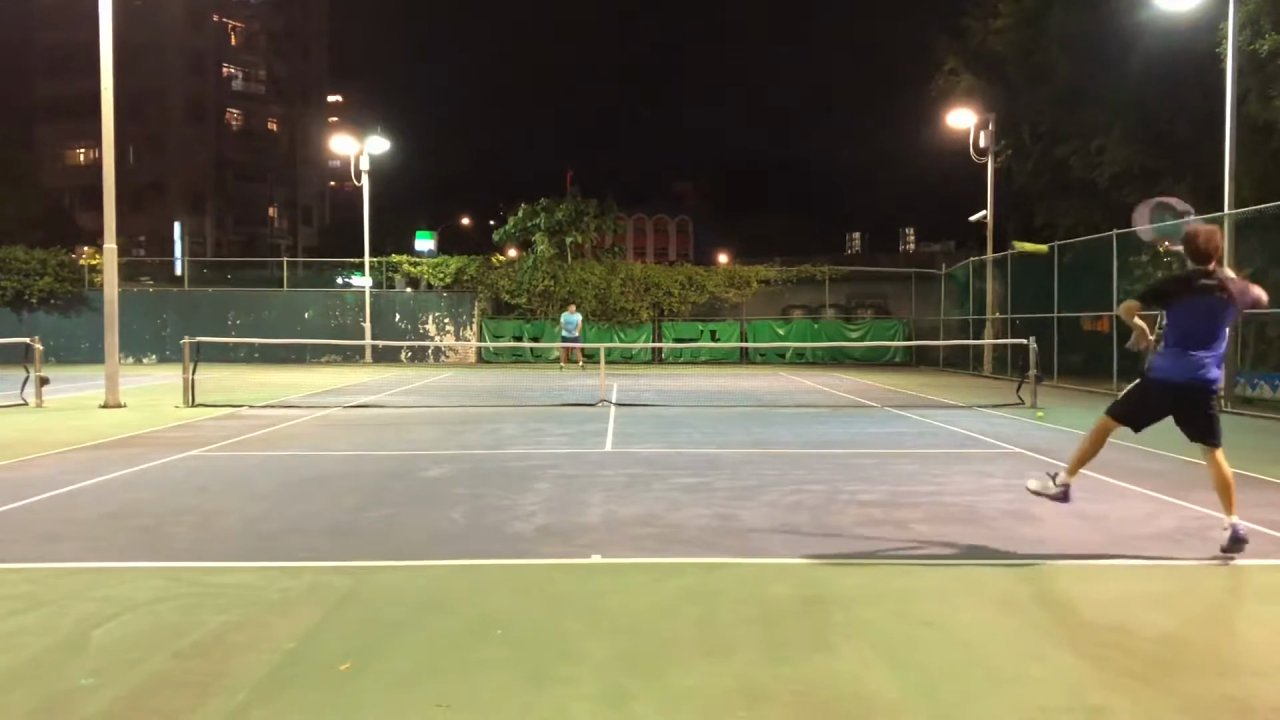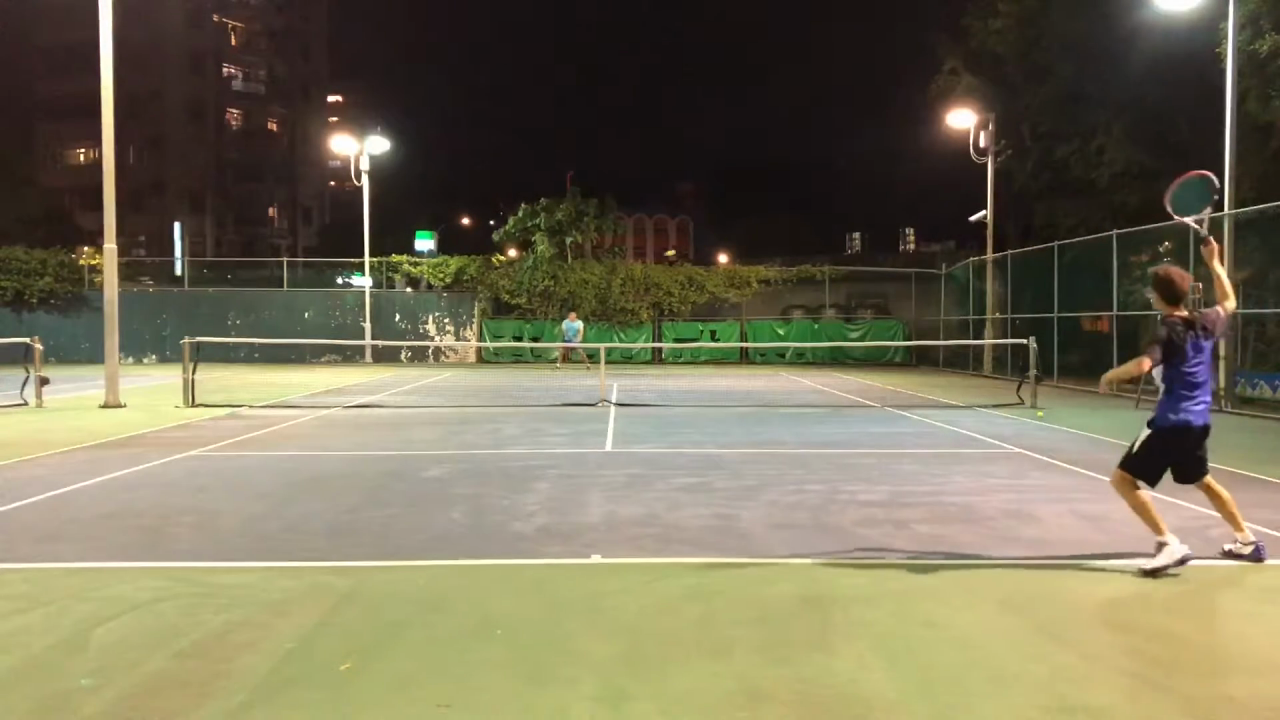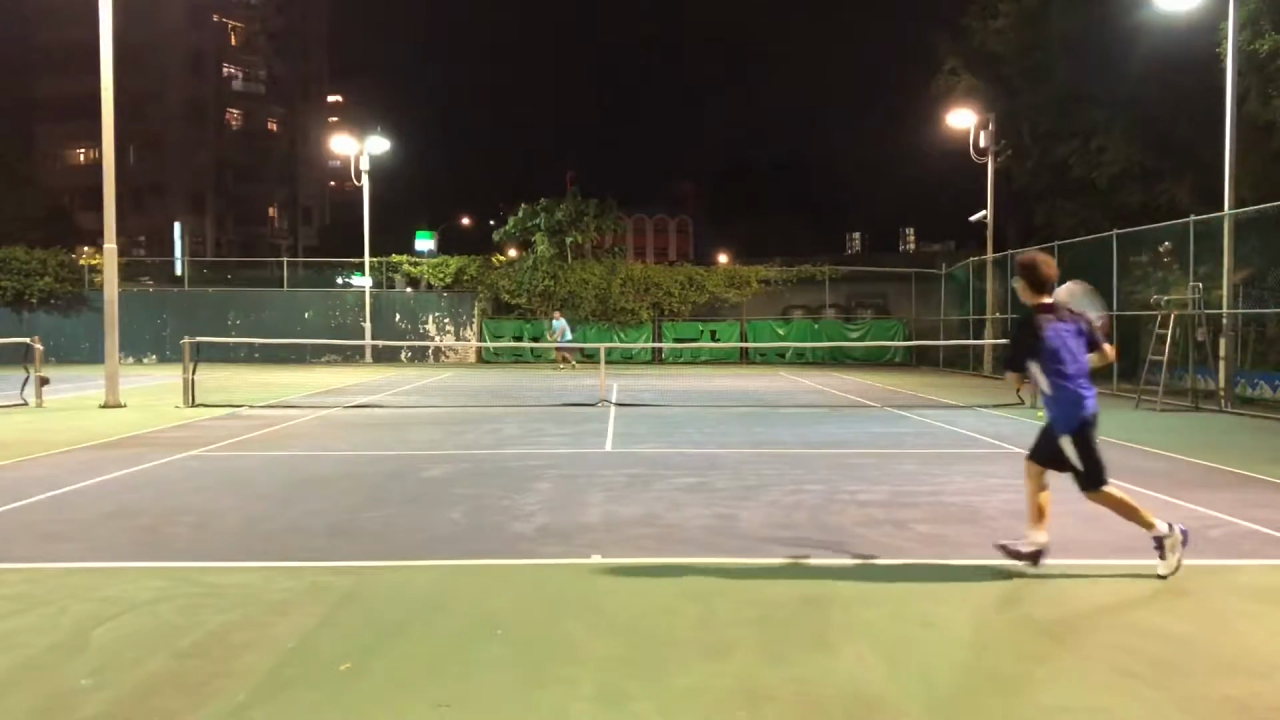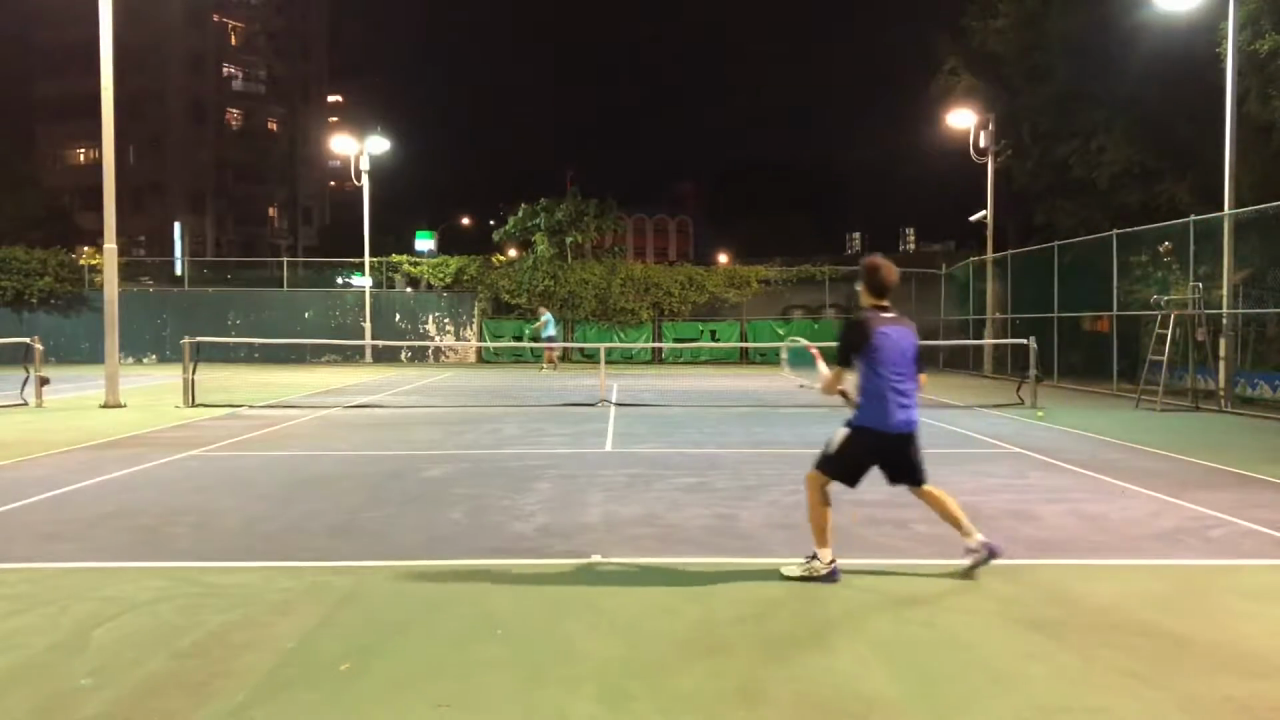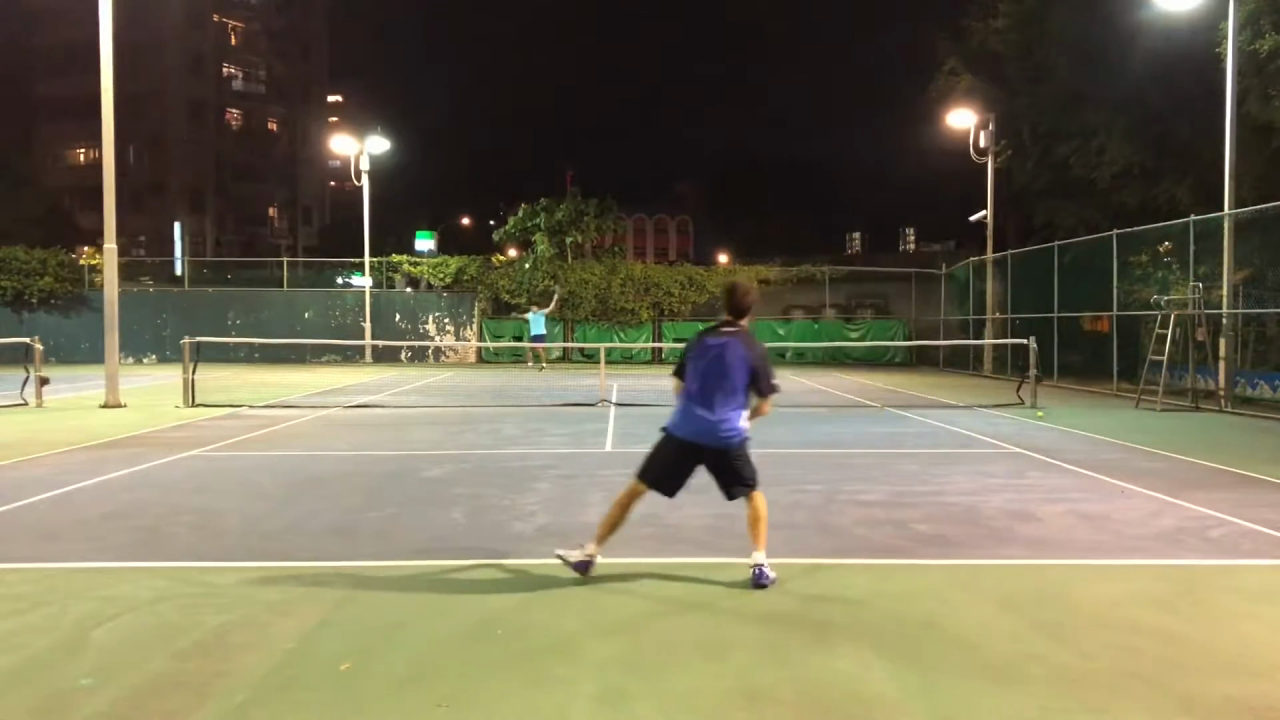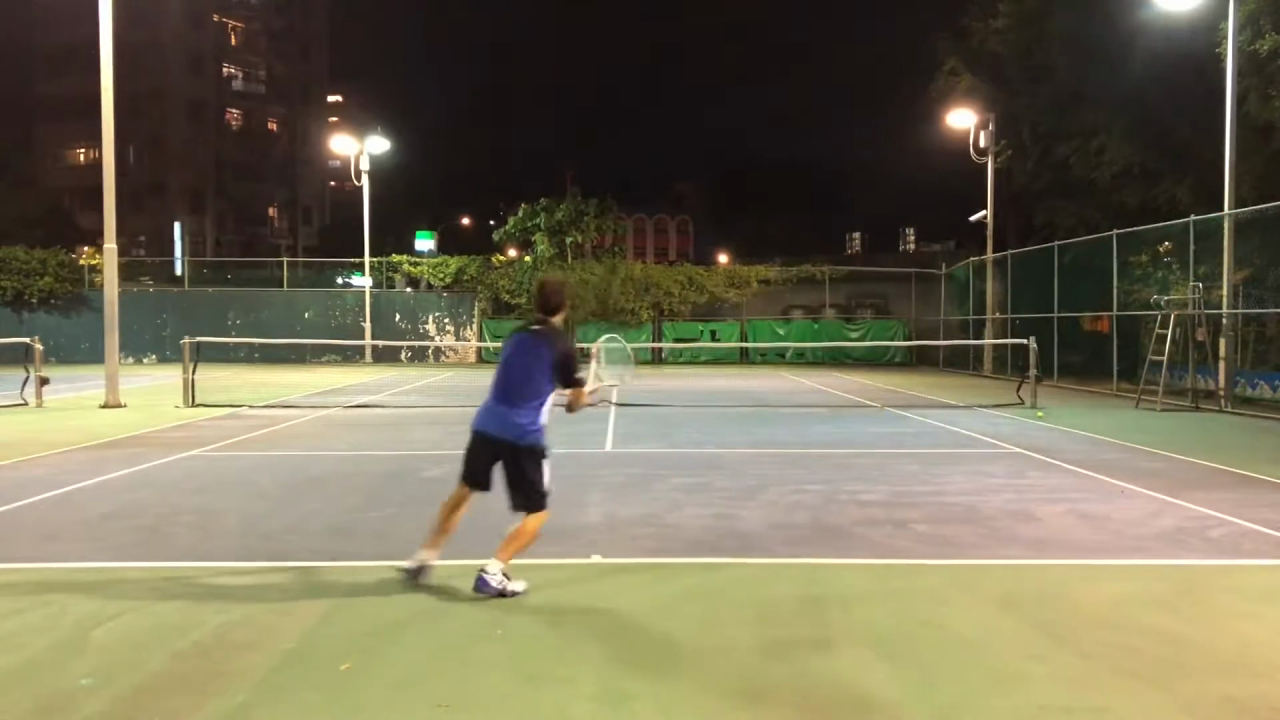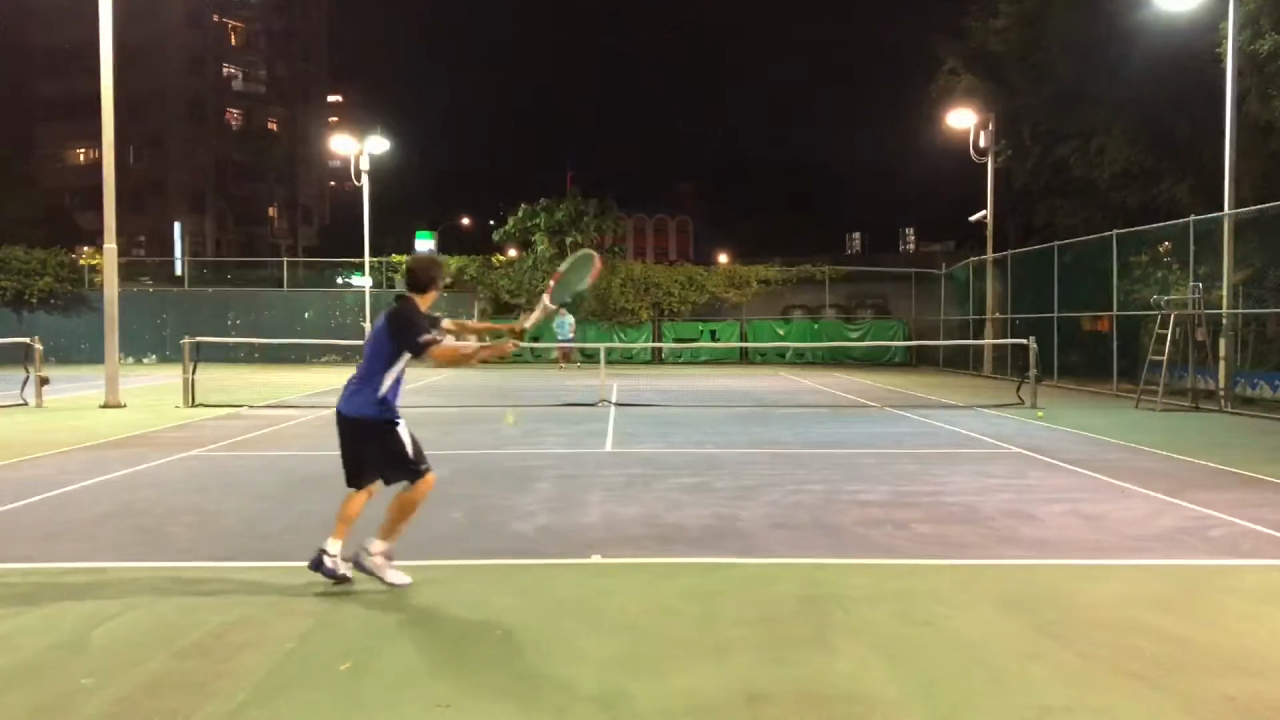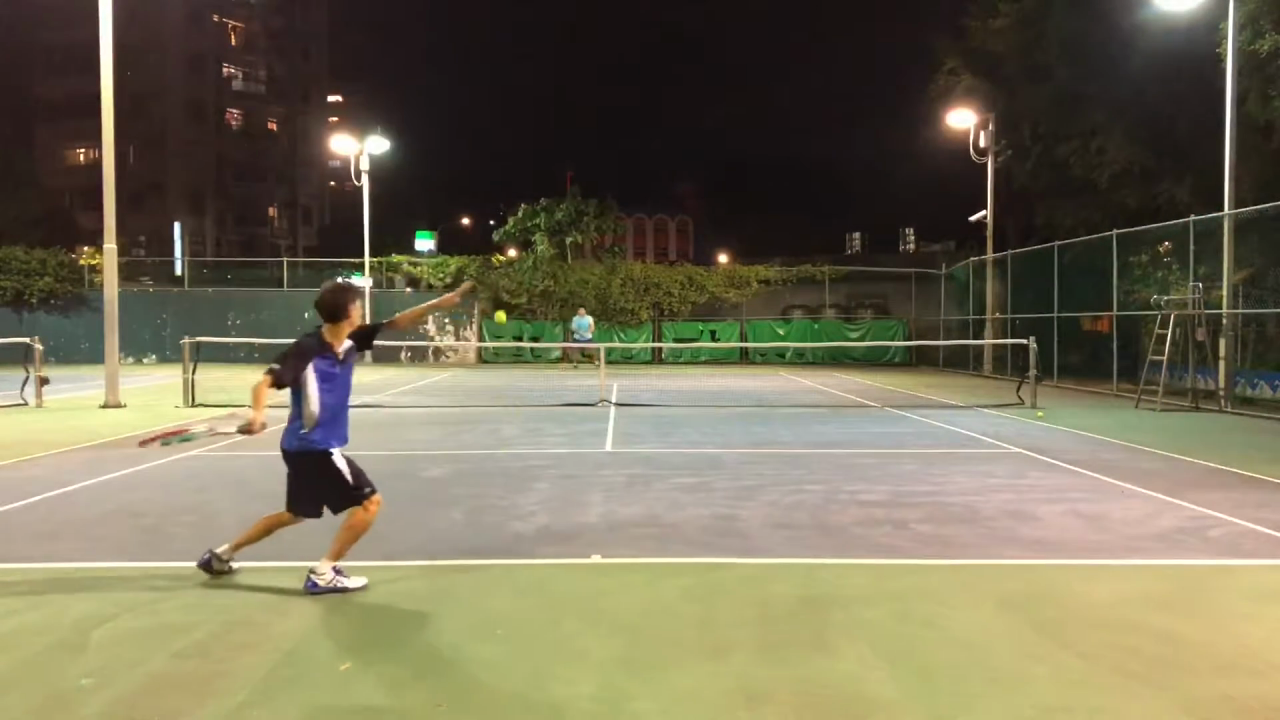
dt=0.4s
person 1, frame 1
left shoulder: (1175, 285)
right shoulder: (1231, 290)
left elbow: (1125, 309)
right elbow: (1262, 297)
left wrist: (1139, 326)
right wrist: (1231, 276)
left hip: (1165, 376)
right hip: (1203, 385)
left knee: (1105, 424)
right knee: (1213, 454)
left ankle: (1062, 482)
right ankle: (1234, 525)
person 1, frame 2
left shoulder: (1168, 332)
right shoulder: (1204, 323)
left elbow: (1142, 365)
right elbow: (1228, 304)
left wrist: (1111, 375)
right wrist: (1214, 263)
left hip: (1172, 421)
right hip: (1197, 420)
left knee: (1123, 480)
right knee: (1203, 480)
left ankle: (1169, 544)
right ankle: (1247, 541)
person 1, frame 3
left shoulder: (1029, 325)
right shoulder: (1074, 317)
left elbow: (1014, 376)
right elbow: (1107, 354)
left wrist: (1024, 374)
left hip: (1069, 417)
right hip: (1074, 412)
left knee: (1095, 489)
right knee: (1034, 468)
left ankle: (1165, 533)
right ankle: (1035, 540)
person 1, frame 4
left shoulder: (859, 323)
right shoulder: (908, 328)
left elbow: (835, 379)
right elbow: (919, 381)
left wrist: (830, 385)
left hip: (871, 423)
right hip: (905, 423)
left knee: (816, 480)
right knee: (919, 486)
left ankle: (823, 559)
right ankle: (976, 543)
person 1, frame 5
left shoulder: (701, 340)
right shoulder: (755, 351)
right elbow: (763, 407)
left hip: (684, 432)
right hip: (728, 438)
left knee: (635, 490)
right knee: (754, 496)
left ankle: (589, 554)
right ankle: (759, 563)
person 1, frame 6
left shoulder: (516, 337)
right shoulder: (562, 345)
right elbow: (579, 399)
left wrist: (550, 391)
right wrist: (573, 402)
left hip: (487, 426)
right hip: (525, 436)
left knee: (463, 492)
right knee: (536, 513)
left ankle: (423, 559)
right ankle: (492, 573)
person 1, frame 7
left shoulder: (403, 312)
right shoulder: (408, 317)
left elbow: (454, 325)
right elbow: (439, 356)
left wrist: (502, 329)
right wrist: (484, 350)
left hip: (351, 409)
right hip: (374, 412)
left knee: (363, 485)
right knee: (421, 480)
left ankle: (330, 554)
right ankle: (374, 552)
person 1, frame 8
left shoulder: (350, 341)
right shoulder: (305, 350)
left elbow: (395, 323)
right elbow: (263, 384)
left wrist: (442, 302)
right wrist: (257, 413)
left hip: (305, 445)
right hip: (311, 446)
left knee: (294, 514)
right knee: (369, 502)
left ankle: (220, 554)
right ankle: (324, 573)
